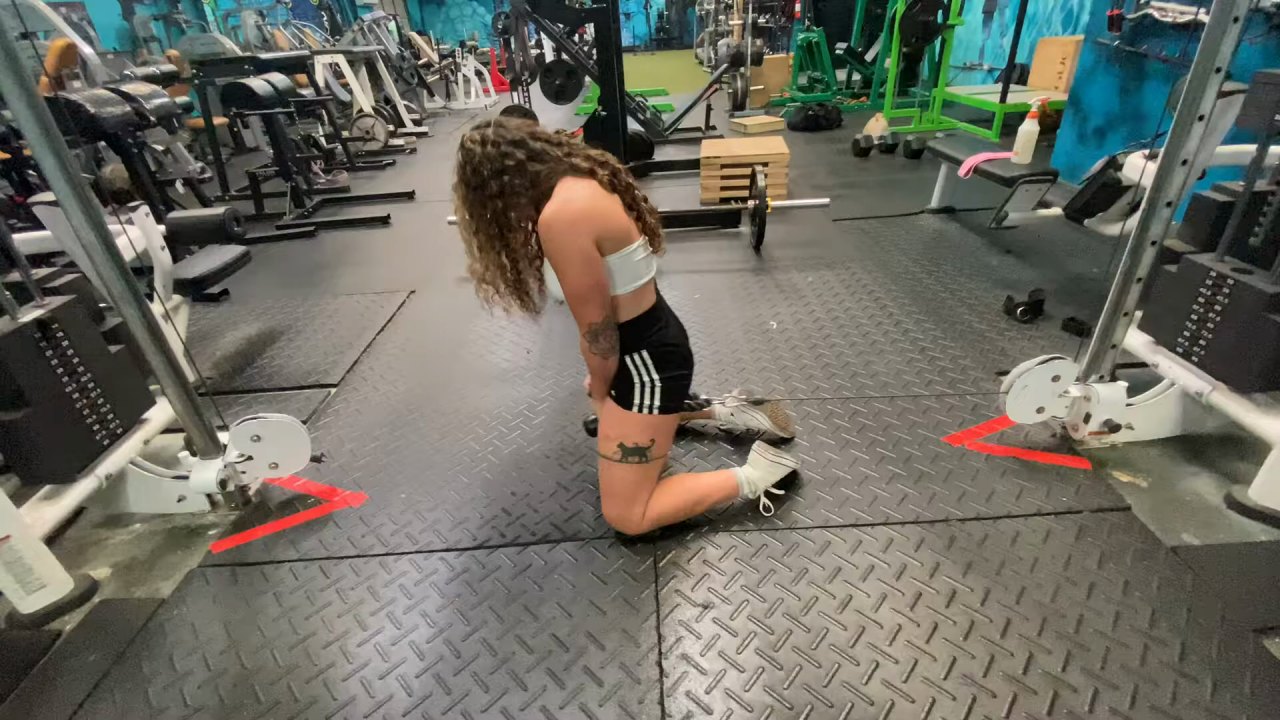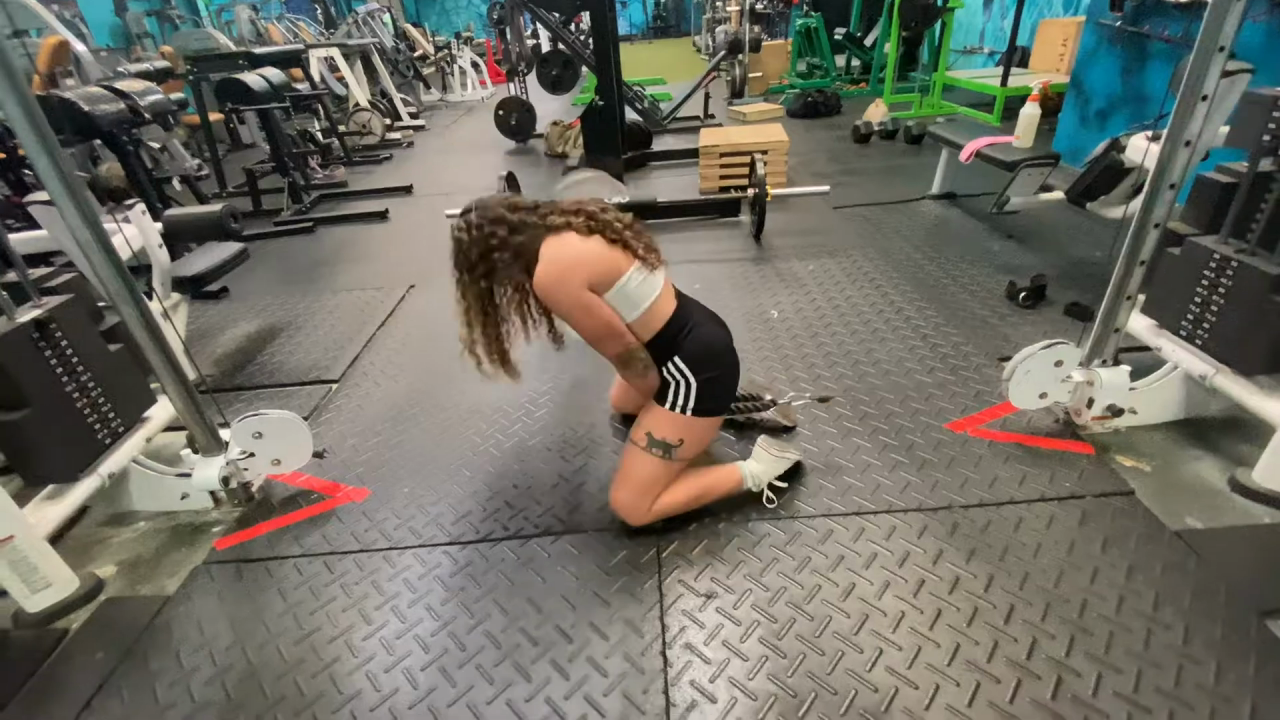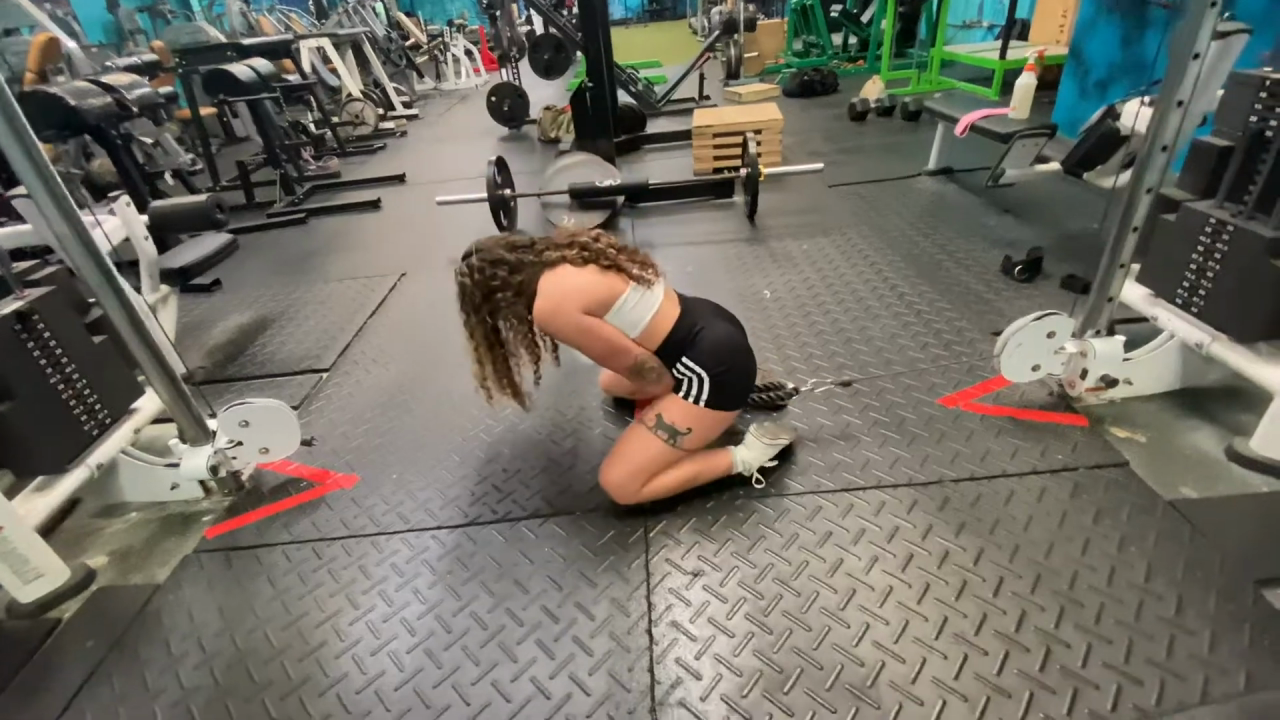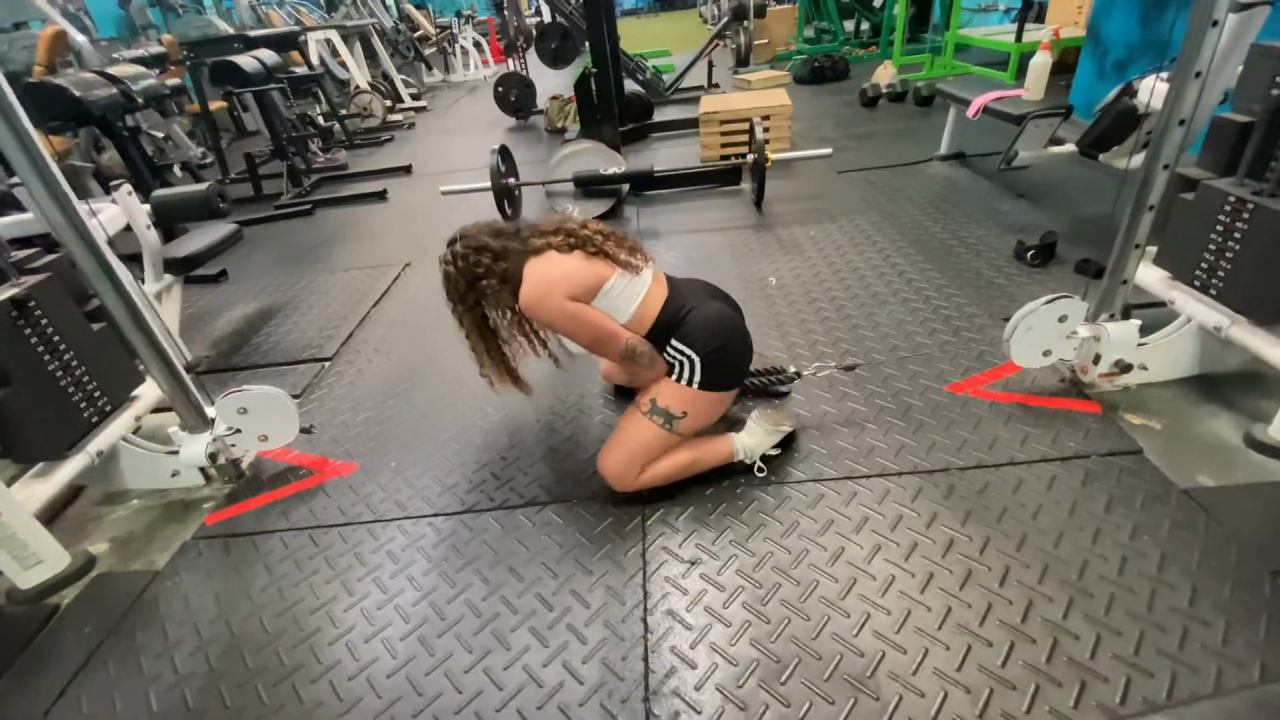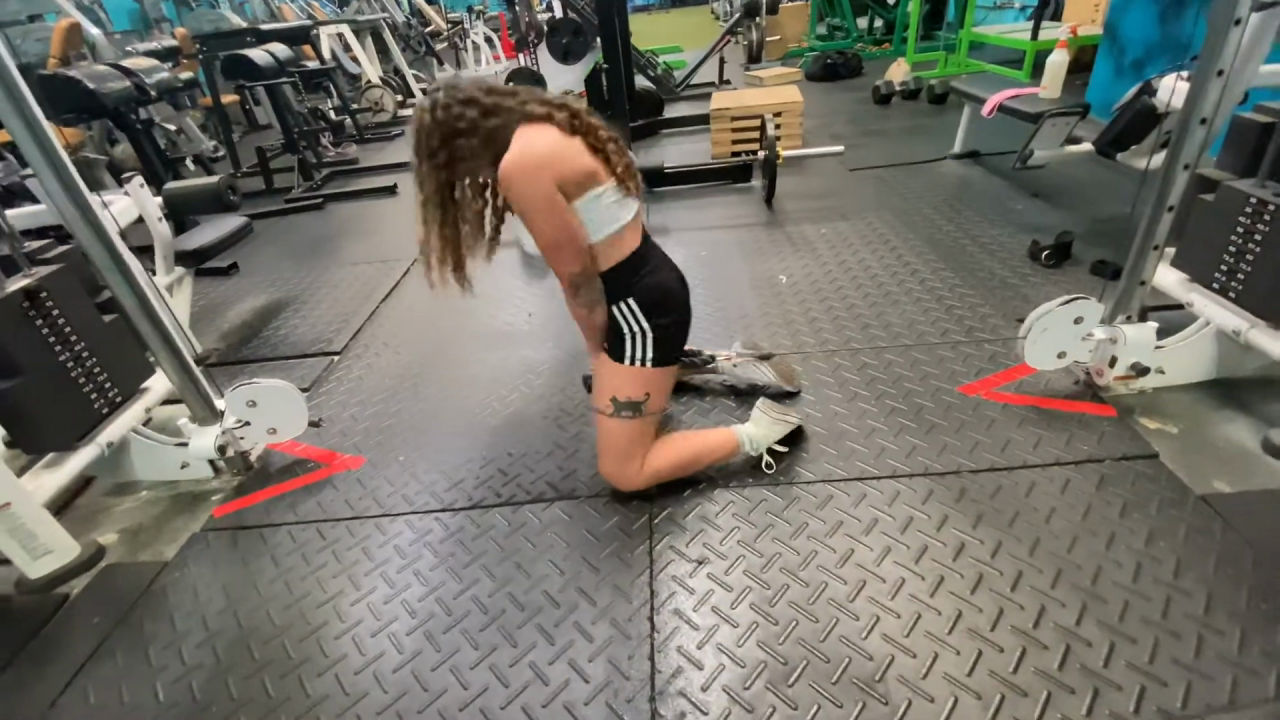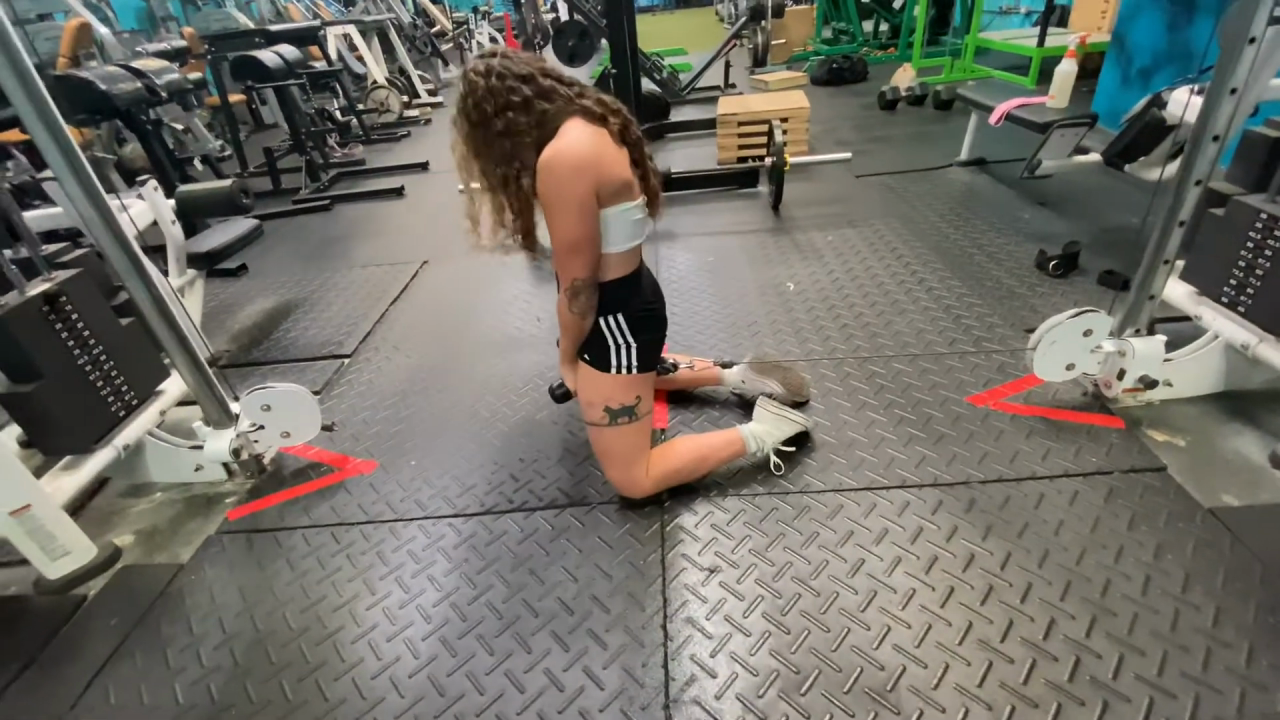
dt=0.4s
person 1, frame 1
left shoulder: (561, 214)
right shoulder: (581, 175)
left elbow: (595, 320)
left wrist: (600, 384)
right wrist: (603, 382)
left hip: (646, 359)
right hip: (654, 339)
left knee: (626, 516)
right knee: (612, 415)
left ankle: (751, 477)
right ankle: (731, 413)
person 1, frame 2
left shoulder: (552, 274)
right shoulder: (566, 226)
left elbow: (623, 350)
left wrist: (660, 400)
left hip: (699, 366)
right hip: (698, 334)
left knee: (631, 505)
right knee: (622, 402)
left ankle: (755, 471)
right ankle: (728, 406)
person 1, frame 3
left shoulder: (551, 307)
right shoulder: (562, 251)
left elbow: (637, 366)
left wrist: (677, 403)
left hip: (714, 369)
right hip: (710, 327)
left knee: (618, 484)
right knee: (612, 383)
left ankle: (745, 455)
person 1, frame 4
left shoulder: (538, 291)
right shoulder: (551, 238)
left elbow: (627, 350)
left wrist: (668, 387)
left hip: (707, 347)
right hip: (705, 307)
left knee: (618, 471)
right knee: (612, 372)
left ankle: (747, 442)
right ankle: (727, 386)
person 1, frame 5
left shoulder: (521, 163)
right shoulder: (545, 127)
left elbow: (575, 275)
left wrist: (598, 346)
left hip: (640, 305)
right hip: (648, 280)
left knee: (623, 471)
right knee: (630, 375)
left ankle: (752, 434)
person 1, frame 6
left shoulder: (563, 157)
right shoulder: (588, 121)
left elbow: (577, 282)
left wrist: (567, 358)
left hip: (614, 317)
right hip: (627, 299)
left knee: (632, 479)
right knee: (635, 374)
left ankle: (758, 433)
right ankle: (737, 377)
